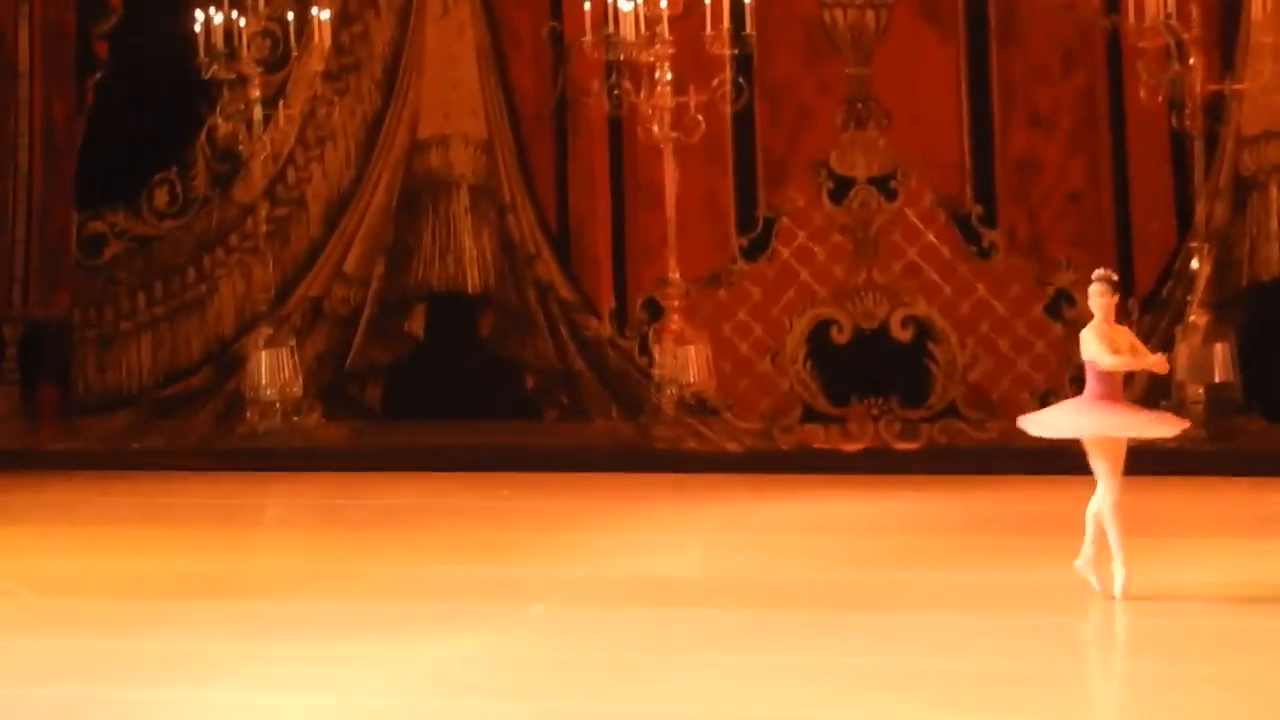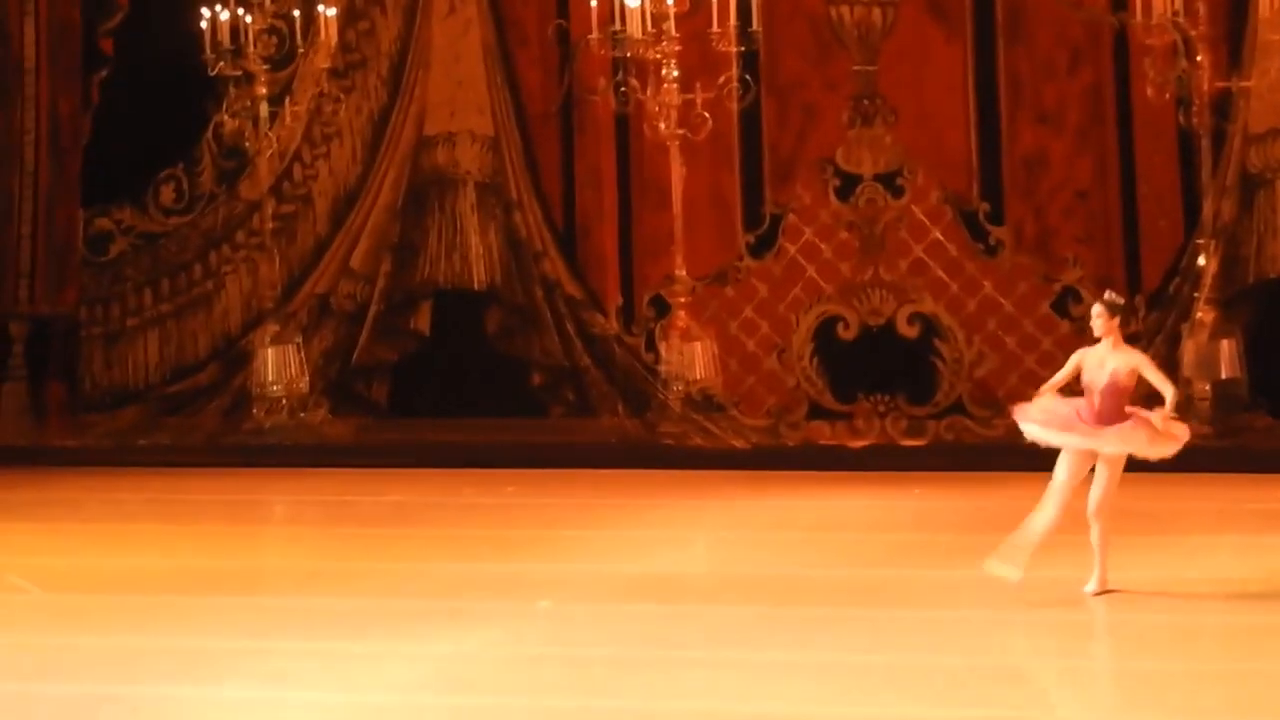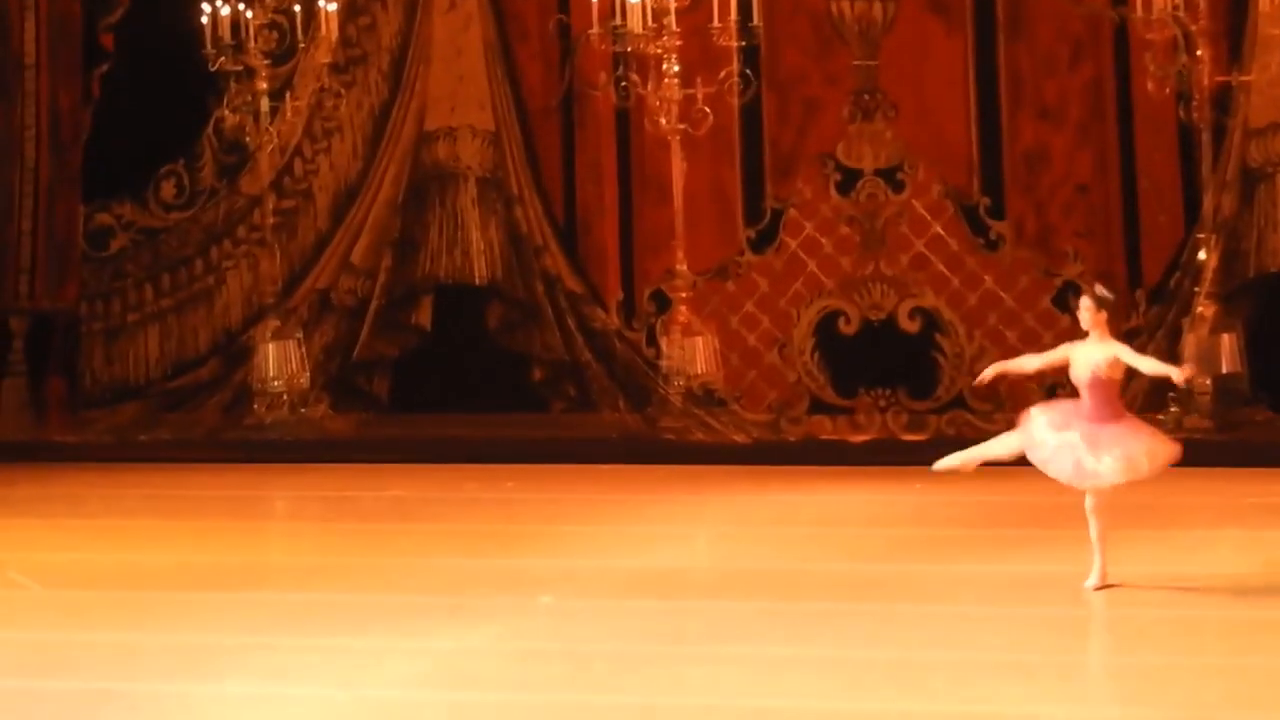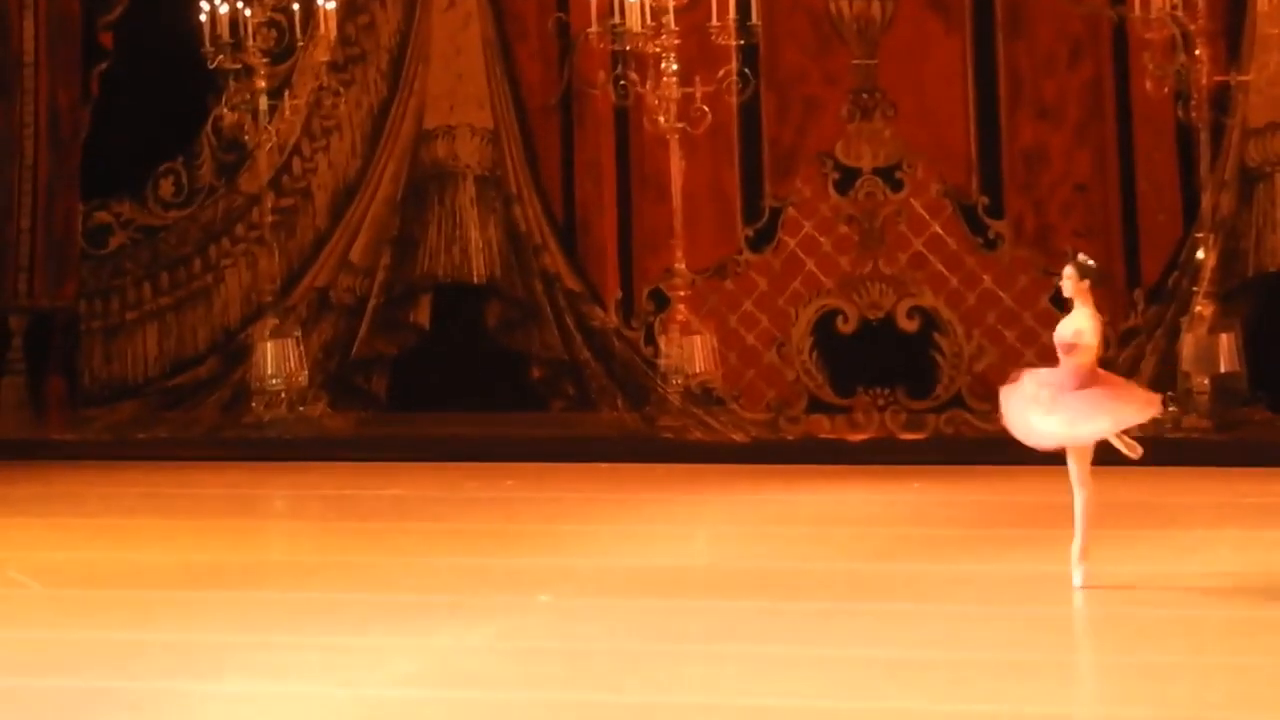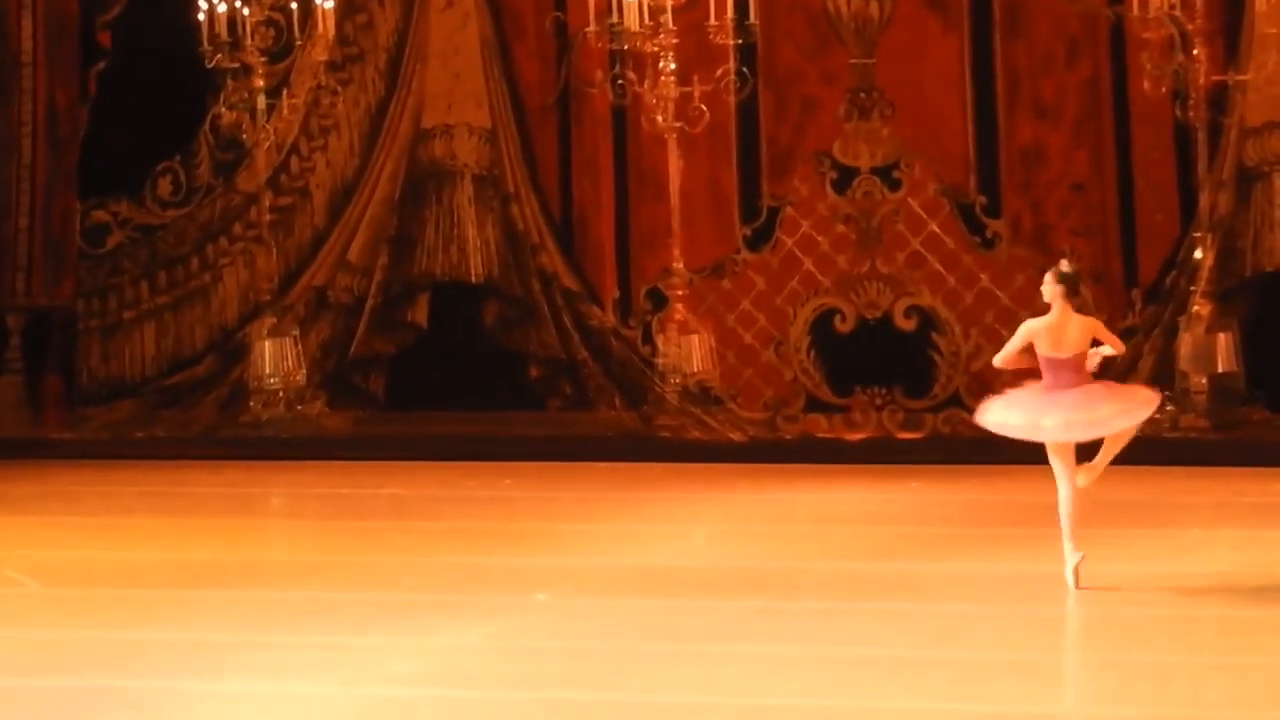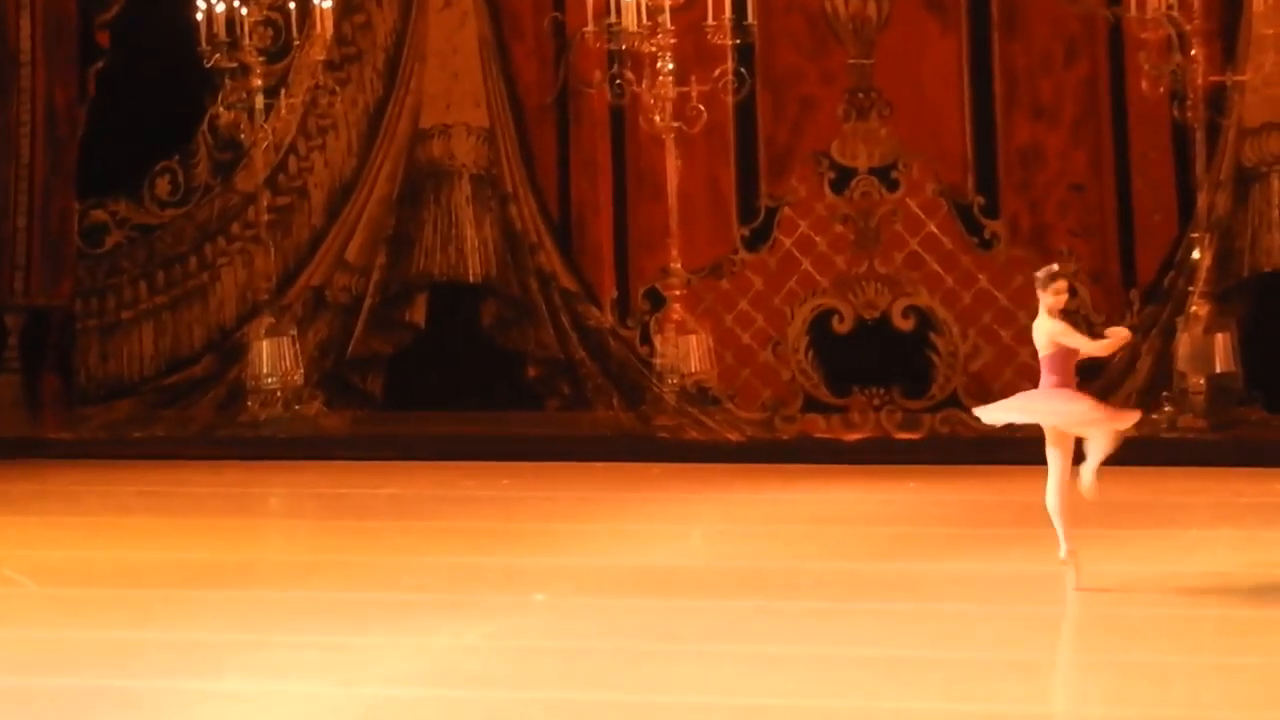
dt=0.2s
person 1, frame 1
left shoulder: (1124, 334)
right shoulder: (1089, 333)
left elbow: (1163, 364)
right elbow: (1110, 361)
left wrist: (1156, 363)
right wrist: (1143, 362)
left hip: (1114, 415)
right hip: (1091, 414)
left knee: (1107, 491)
right knee: (1110, 491)
left ankle: (1087, 556)
right ankle: (1120, 565)
person 1, frame 2
left shoulder: (1135, 358)
right shoulder: (1084, 355)
left elbow: (1169, 390)
right elbow: (1053, 383)
left wrist: (1166, 410)
right wrist: (1042, 402)
left hip: (1116, 435)
right hip: (1083, 429)
left knee: (1097, 508)
right knee: (1057, 495)
left ankle: (1100, 575)
right ankle: (1017, 554)
person 1, frame 3
left shoulder: (1118, 351)
right shoulder: (1072, 350)
left elbow: (1147, 363)
right elbow: (1037, 362)
left wrist: (1175, 371)
right wrist: (999, 367)
left hip: (1111, 432)
right hip: (1083, 424)
left knee: (1093, 504)
right knee: (1019, 439)
left ankle: (1100, 570)
right ankle: (967, 457)
person 1, frame 4
left shoulder: (1088, 320)
right shoulder: (1073, 316)
left elbow: (1089, 356)
left wrist: (1070, 364)
left hip: (1079, 399)
right hip: (1083, 390)
left knee: (1080, 480)
left ankle: (1079, 554)
right ankle: (1119, 440)
person 1, frame 5
left shoulder: (1032, 327)
right shoulder: (1088, 324)
left elbow: (999, 361)
right elbow: (1118, 347)
left wrist: (1035, 360)
right wrist: (1098, 353)
left hip: (1050, 404)
right hip: (1084, 399)
left knee: (1065, 482)
right knee: (1129, 419)
left ankle: (1071, 553)
right ankle: (1091, 470)
person 1, frame 6
left shoulder: (1051, 324)
right shoulder: (1046, 325)
left elbow: (1076, 348)
right elbow: (1095, 350)
left wrist: (1110, 338)
right wrist: (1116, 338)
left hip: (1065, 402)
right hip: (1059, 401)
left knee: (1057, 478)
left ankle: (1065, 545)
right ankle: (1088, 473)
